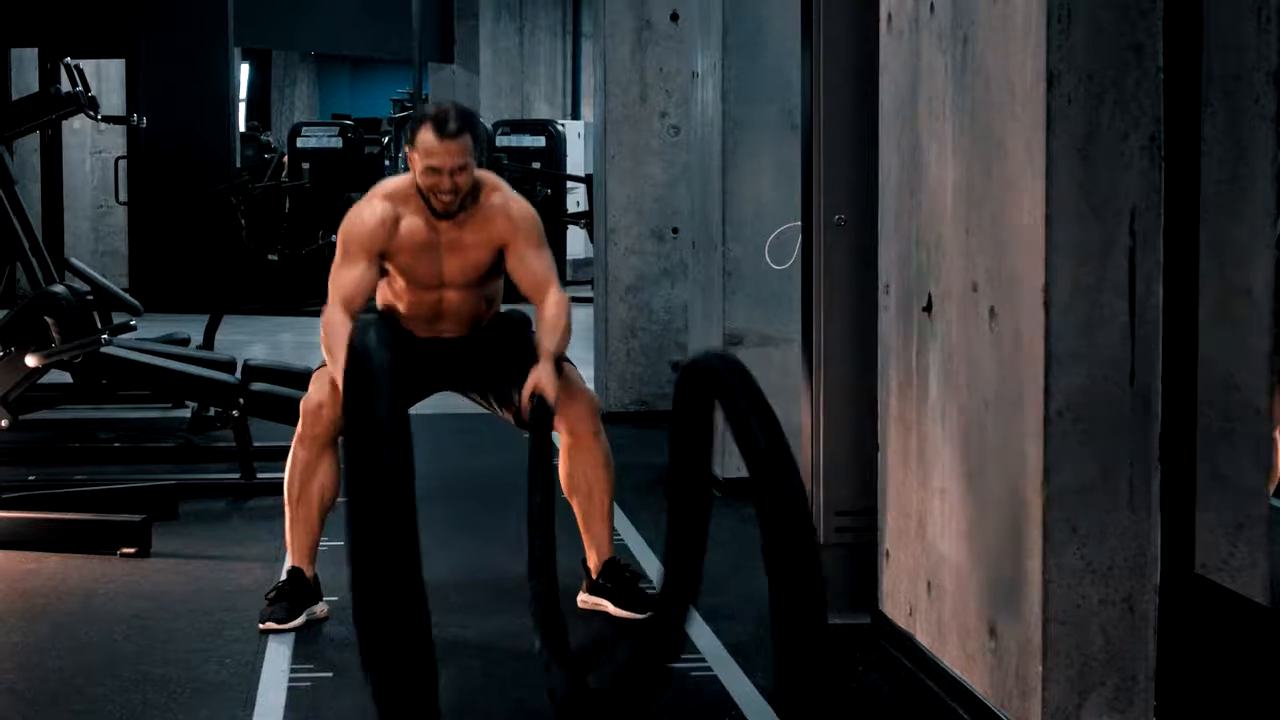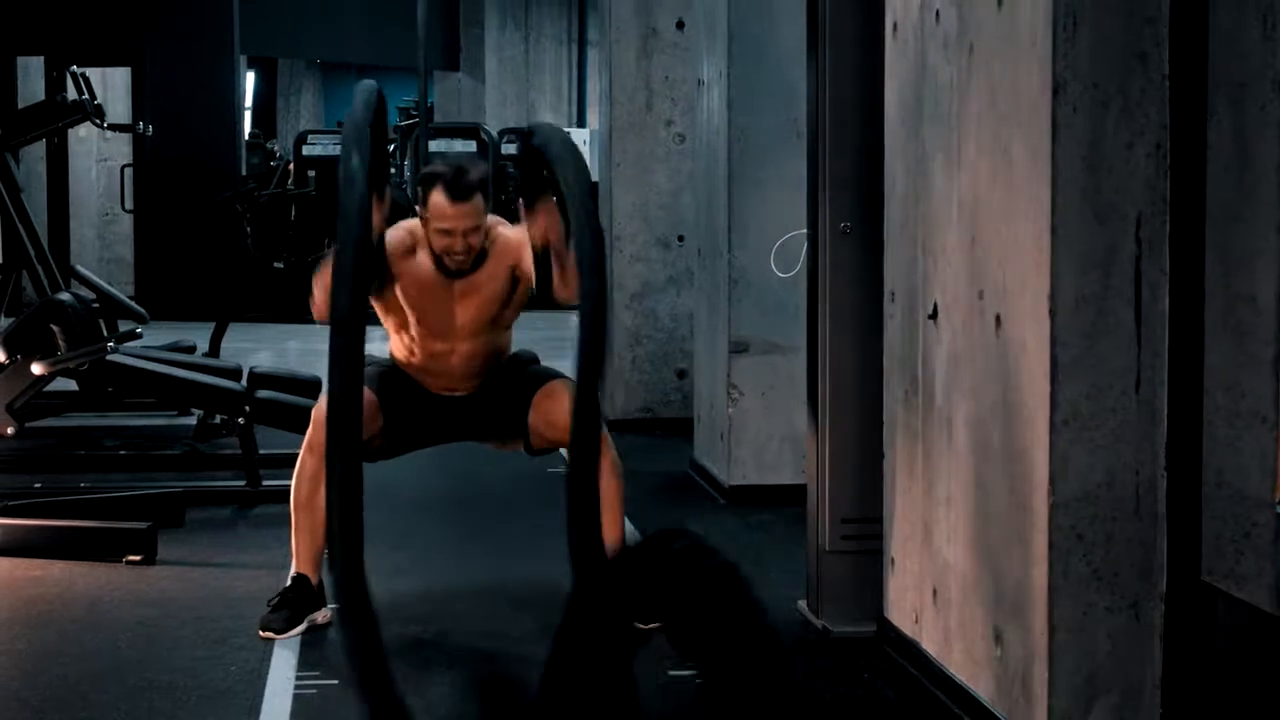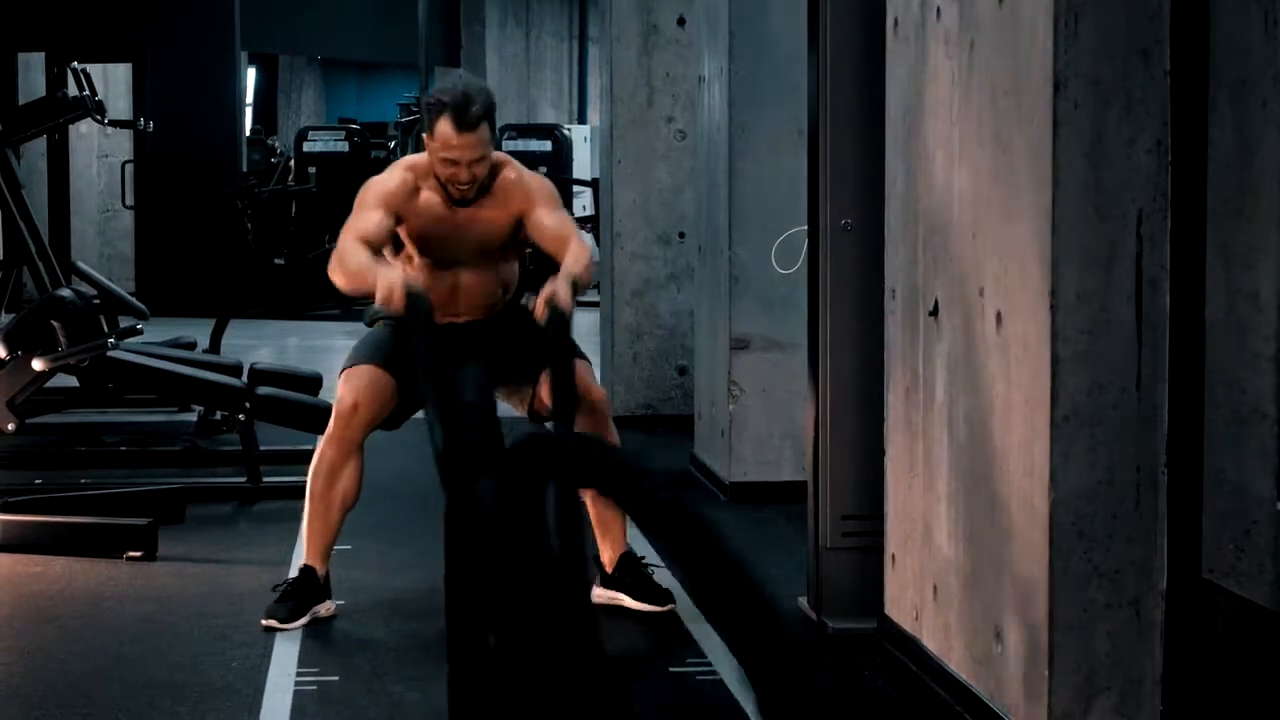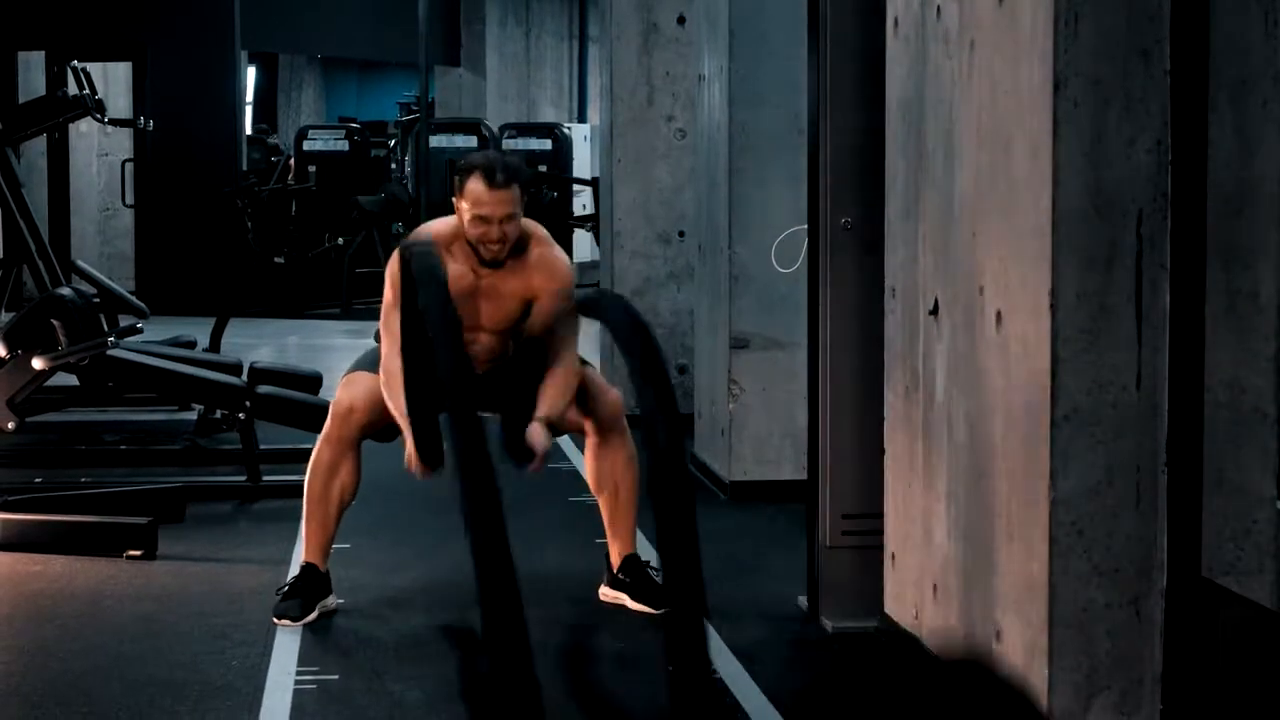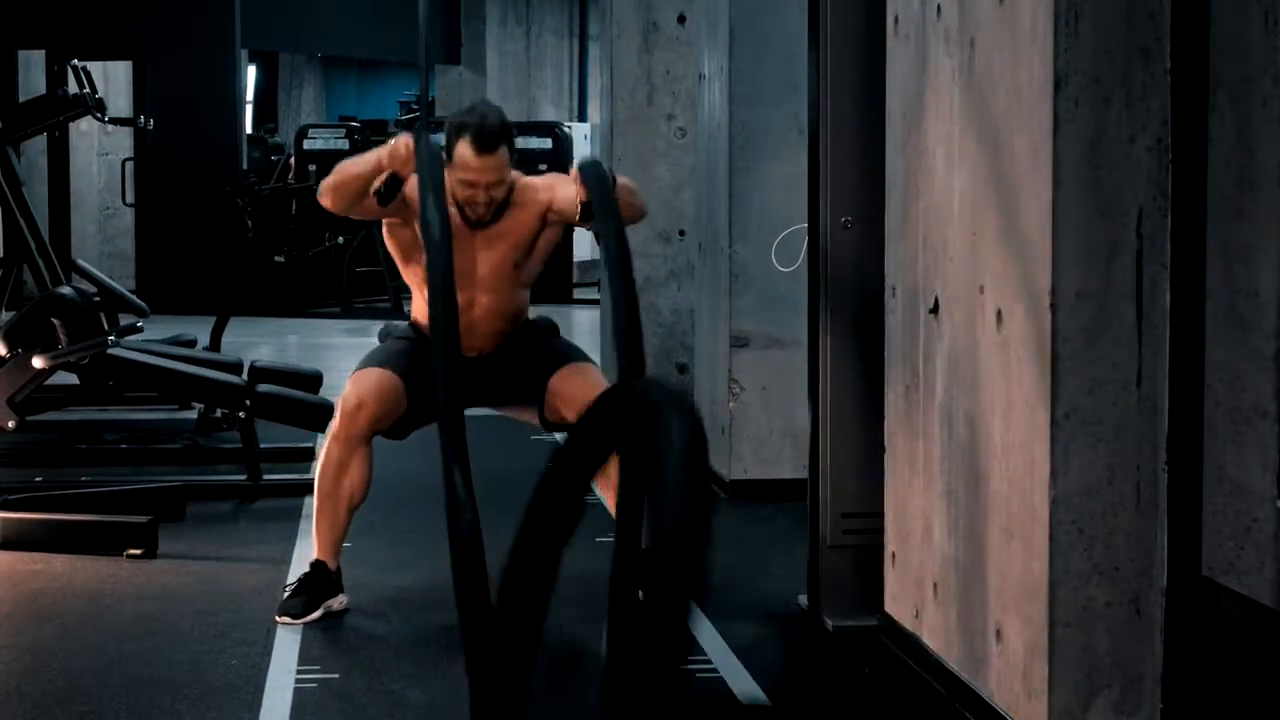
dt=1s
person 1, frame 1
left shoulder: (507, 210)
right shoulder: (377, 214)
left elbow: (551, 294)
right elbow: (338, 309)
left wrist: (546, 362)
right wrist: (352, 384)
left hip: (487, 339)
right hip: (397, 338)
left knee: (580, 408)
right knee: (318, 412)
left ankle: (603, 574)
right ankle: (300, 580)
person 1, frame 2
left shoulder: (513, 245)
right shoulder: (396, 249)
left elbow: (578, 291)
right elbow: (324, 307)
left wrist: (554, 240)
left hip: (498, 387)
right hip: (408, 388)
right knee: (326, 424)
right ankle: (304, 589)
person 1, frame 3
left shoulder: (524, 186)
right shoulder: (396, 188)
left elbow: (575, 247)
right elbow: (345, 256)
left wrist: (567, 281)
right wrist: (380, 272)
left hip: (506, 325)
right hip: (415, 324)
left knee: (590, 402)
right knee: (351, 410)
left ankle: (618, 569)
right ankle: (311, 580)
person 1, frame 4
left shoulder: (548, 262)
left elbow: (562, 356)
right elbow: (396, 359)
left wrist: (544, 423)
right wrist: (414, 431)
left hip: (511, 361)
left knee: (606, 407)
right knee: (346, 413)
left ankle: (625, 570)
right ankle: (312, 577)
person 1, frame 5
left shoulder: (539, 196)
right shoulder: (415, 194)
left elbow: (633, 208)
right elbow: (331, 195)
right wrist: (383, 161)
left hip: (517, 349)
right hip: (428, 348)
right knee: (355, 410)
right ankle: (323, 574)
